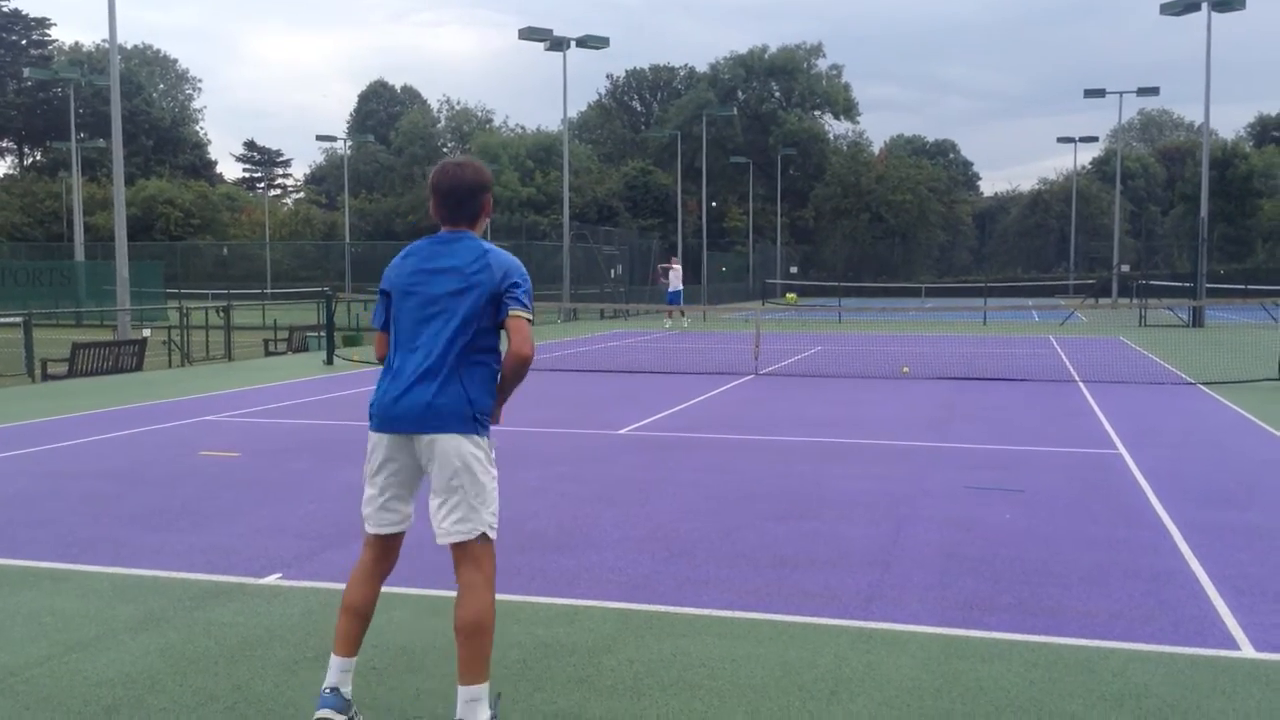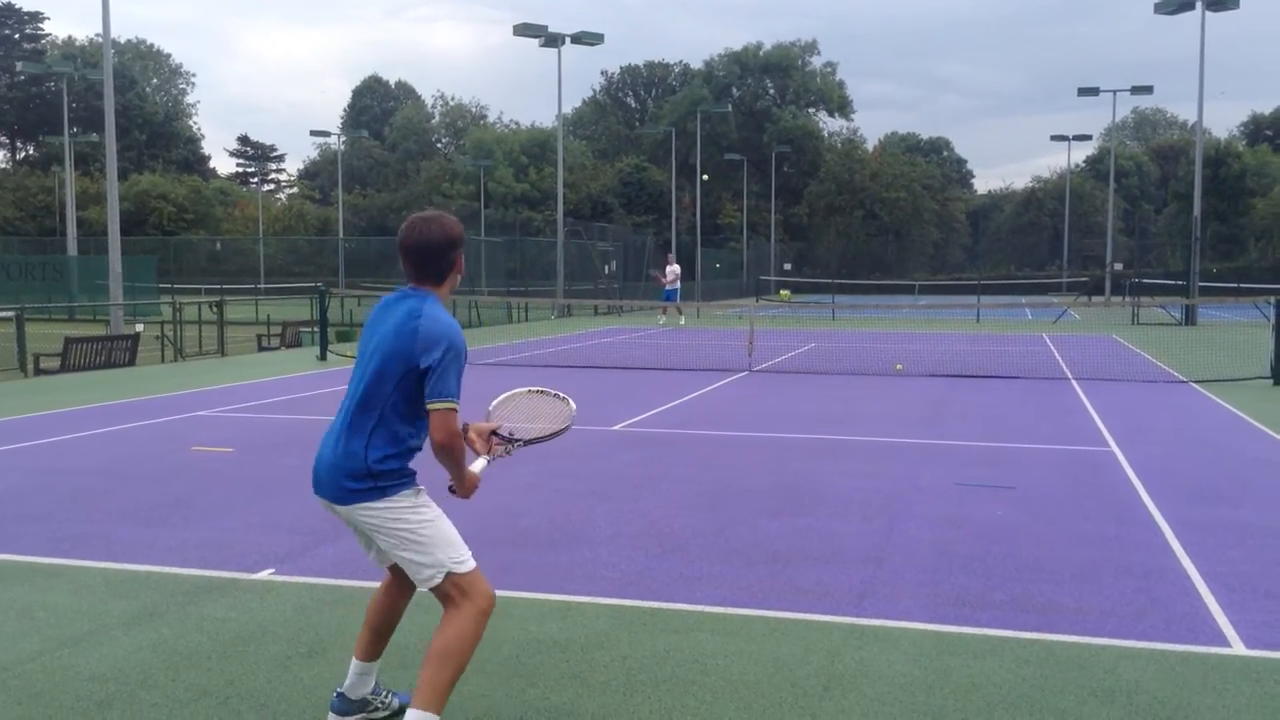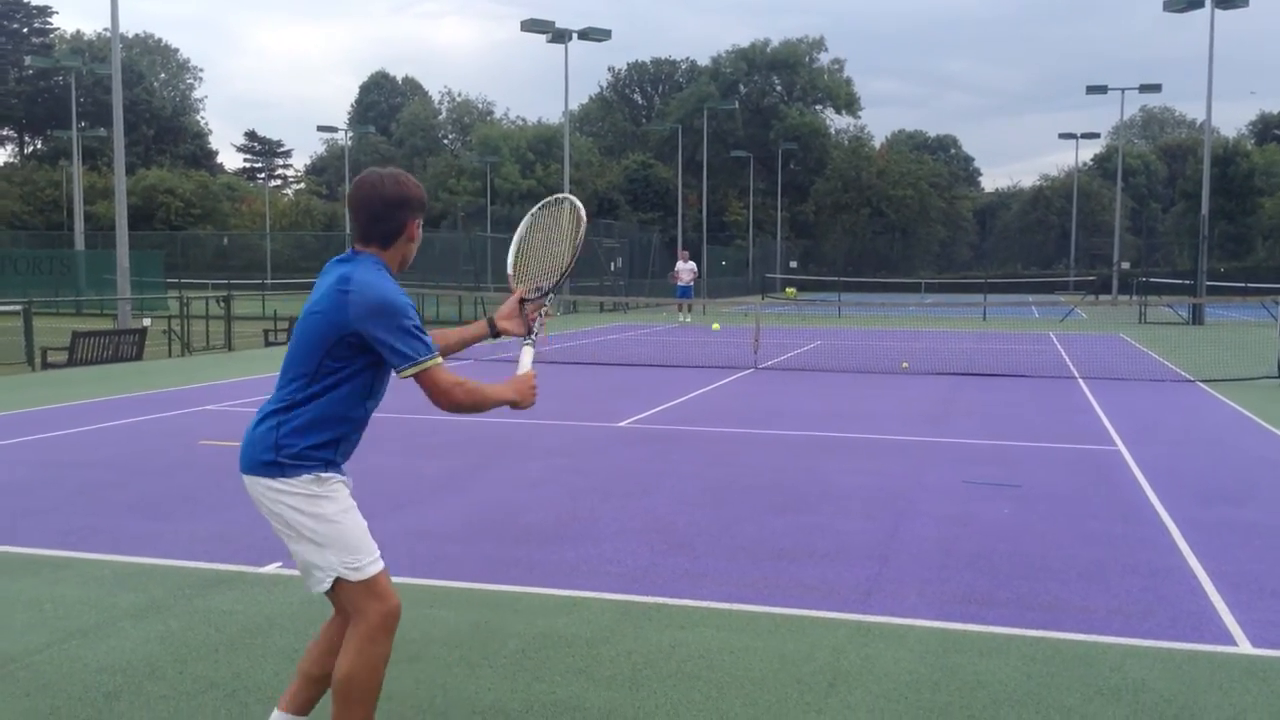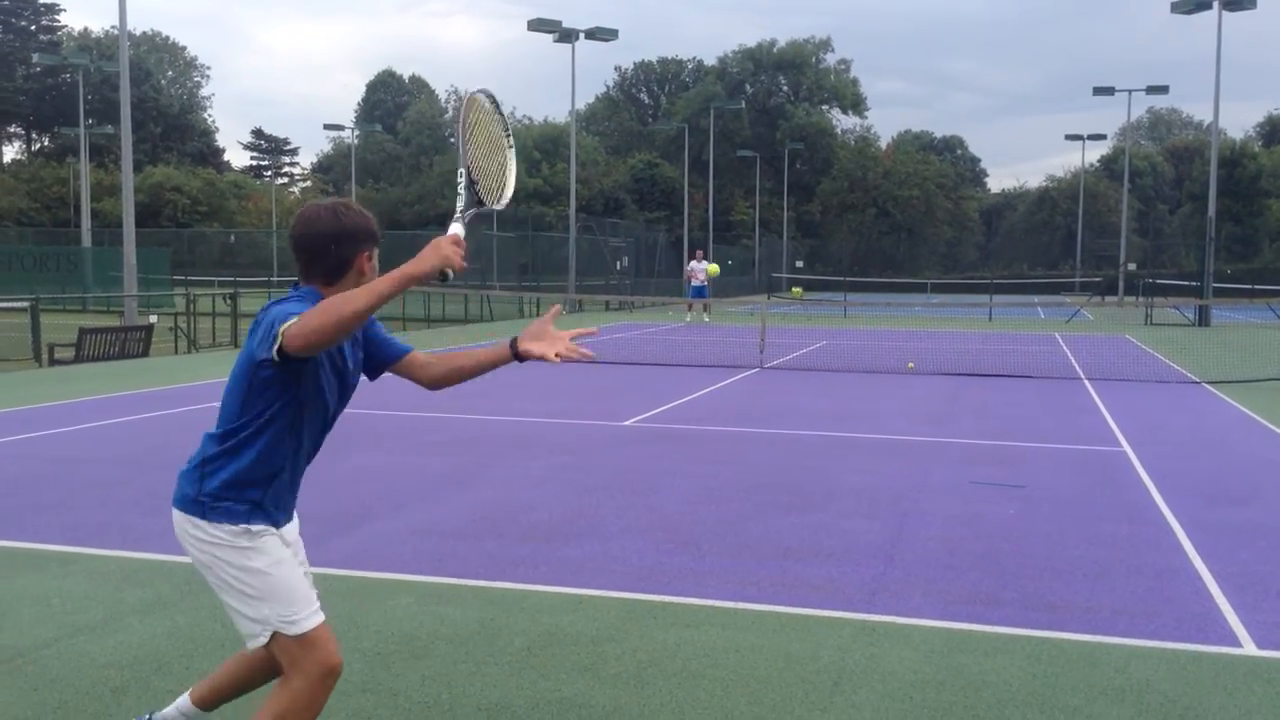
dt=0.4s
person 1, frame 1
left shoulder: (402, 263)
right shoulder: (504, 268)
left elbow: (382, 350)
right elbow: (521, 351)
right wrist: (497, 397)
left hip: (391, 417)
right hip: (455, 423)
left knee: (377, 554)
right knee: (475, 564)
person 1, frame 2
left shoulder: (386, 308)
right shoulder: (441, 332)
right elbow: (442, 435)
left wrist: (467, 430)
right wrist: (462, 476)
left hip: (336, 474)
right hip: (378, 483)
left knee: (405, 571)
right knee: (472, 598)
person 1, frame 3
left shoulder: (349, 274)
right shoulder: (376, 293)
left elbow: (414, 352)
right elbow: (448, 394)
left wrist: (492, 326)
right wrist: (510, 393)
left hip: (289, 458)
right hip: (292, 466)
left knee: (358, 605)
right knee: (377, 610)
person 1, frame 4
left shoulder: (352, 326)
right shoulder: (286, 318)
left elbow: (429, 371)
right elbow: (305, 339)
left wrist: (518, 348)
right wrist: (409, 272)
left hip: (266, 509)
right hip: (224, 516)
left knee: (293, 648)
right knee: (318, 662)
